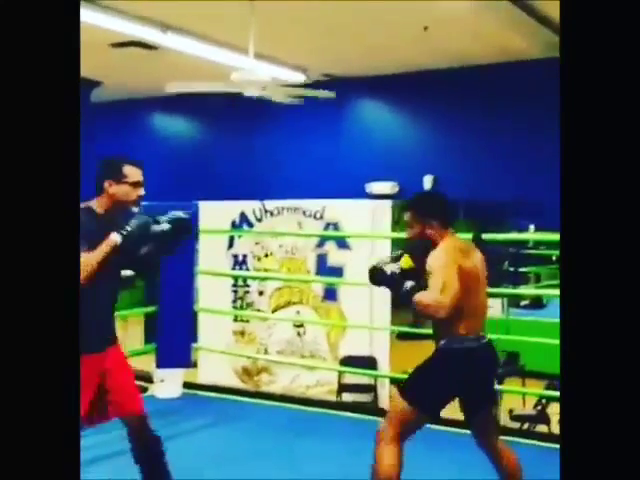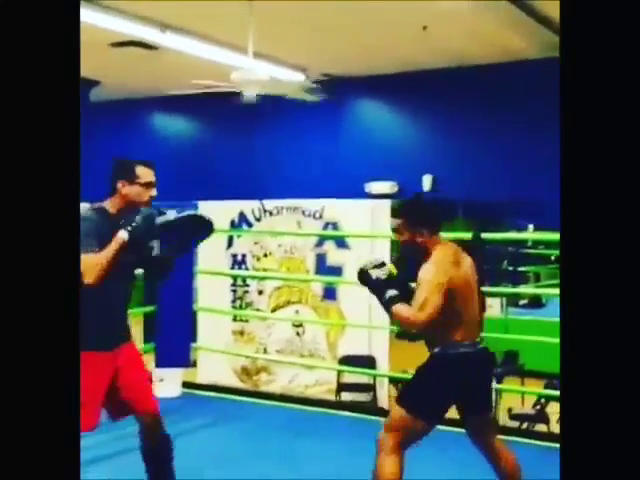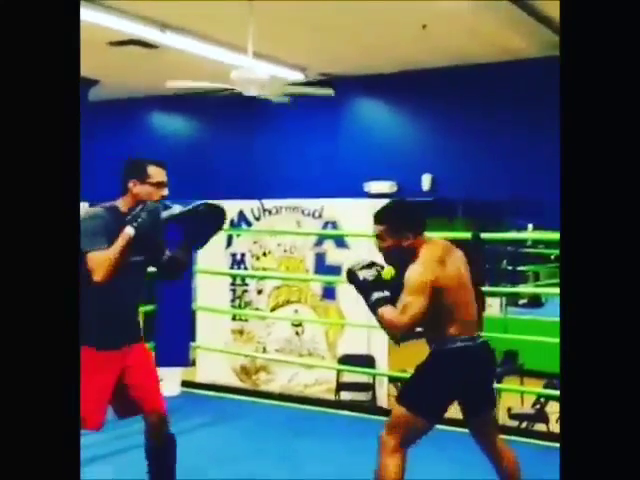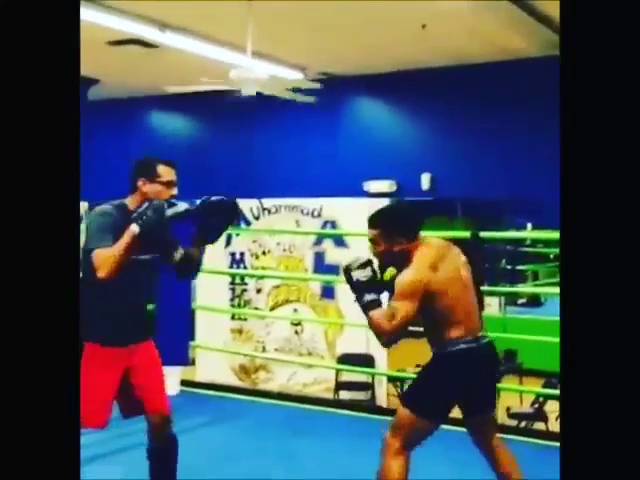
dt=0.1s
person 1, frame 1
left shoulder: (119, 221)
right shoulder: (83, 221)
left elbow: (133, 262)
right elbow: (82, 273)
left wrist: (158, 242)
right wrist: (117, 238)
left hip: (104, 341)
right hip: (83, 347)
left knee: (137, 419)
person 1, frame 2
left shoulder: (134, 224)
right shoulder: (88, 221)
right elbow: (90, 275)
right wrist: (124, 235)
left hip: (118, 339)
right hip: (85, 343)
left knee: (151, 418)
right knee: (82, 425)
person 1, frame 3
left shoulder: (145, 223)
right shoulder: (97, 220)
left elbow: (172, 270)
right elbow: (99, 272)
right wrist: (131, 231)
left hip: (129, 339)
right hip: (92, 341)
left knee: (157, 418)
right knee: (83, 421)
person 1, frame 4
left shoulder: (157, 224)
right shoulder: (105, 216)
left elbow: (186, 268)
right elbow: (103, 269)
left wrist: (203, 236)
right wrist: (136, 227)
left hip: (138, 338)
right hip: (99, 339)
left knee: (160, 419)
right knee: (86, 421)
person 2, frame 1
left shoulder: (444, 255)
right shoulder: (469, 250)
left elbow: (440, 307)
left wrist: (404, 286)
left hip: (454, 355)
right hip: (481, 353)
left knee: (389, 435)
right knee: (490, 439)
person 2, frame 2
left shoulder: (436, 268)
right shoulder: (457, 254)
left elbow: (415, 323)
left wrist: (385, 290)
right wrist: (397, 282)
left hip: (449, 362)
right hip: (476, 359)
left knee: (390, 443)
right knee: (488, 441)
person 2, frame 3
left shoulder: (422, 268)
right shoulder: (447, 250)
left elbow: (399, 327)
left wrist: (373, 291)
right wrist: (392, 282)
left hip: (449, 358)
right hip: (477, 355)
left knee: (391, 443)
right knee: (490, 439)
person 2, frame 4
left shoulder: (413, 275)
right shoulder: (447, 249)
left elbow: (388, 333)
left wrist: (366, 292)
right wrist: (393, 280)
left hip: (453, 361)
right hip: (482, 354)
left knee: (395, 444)
right knee: (487, 439)
